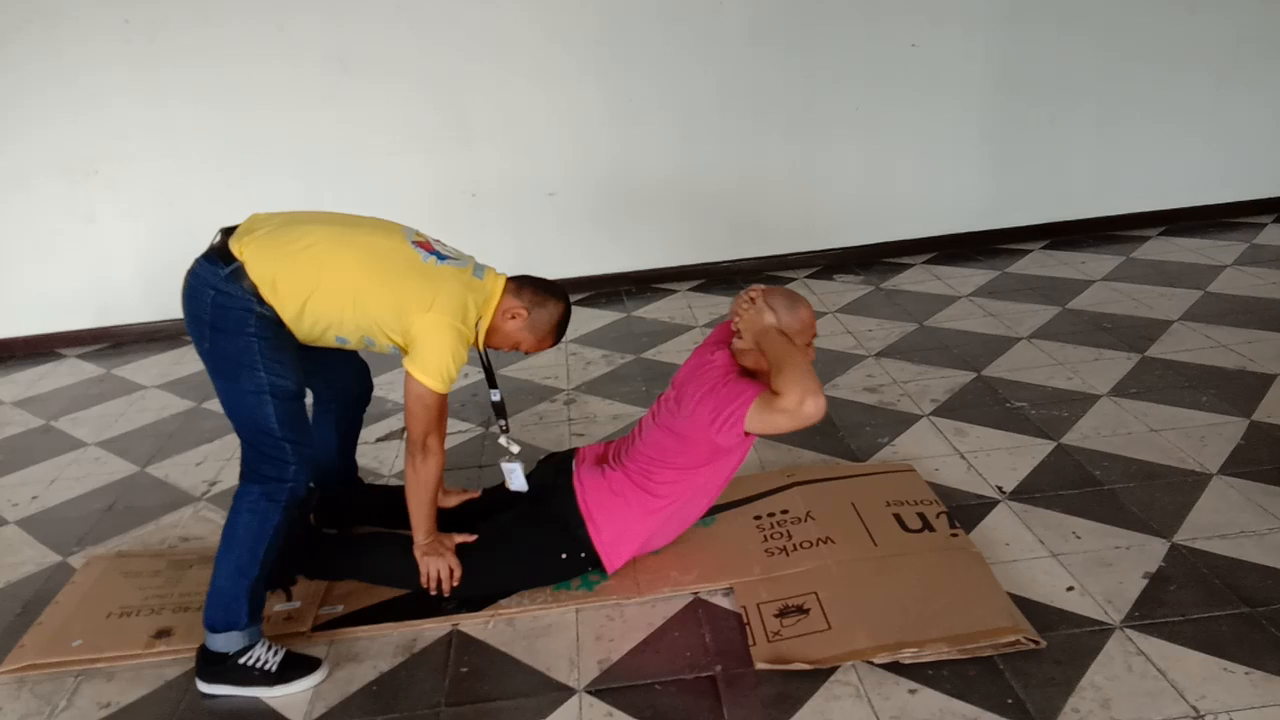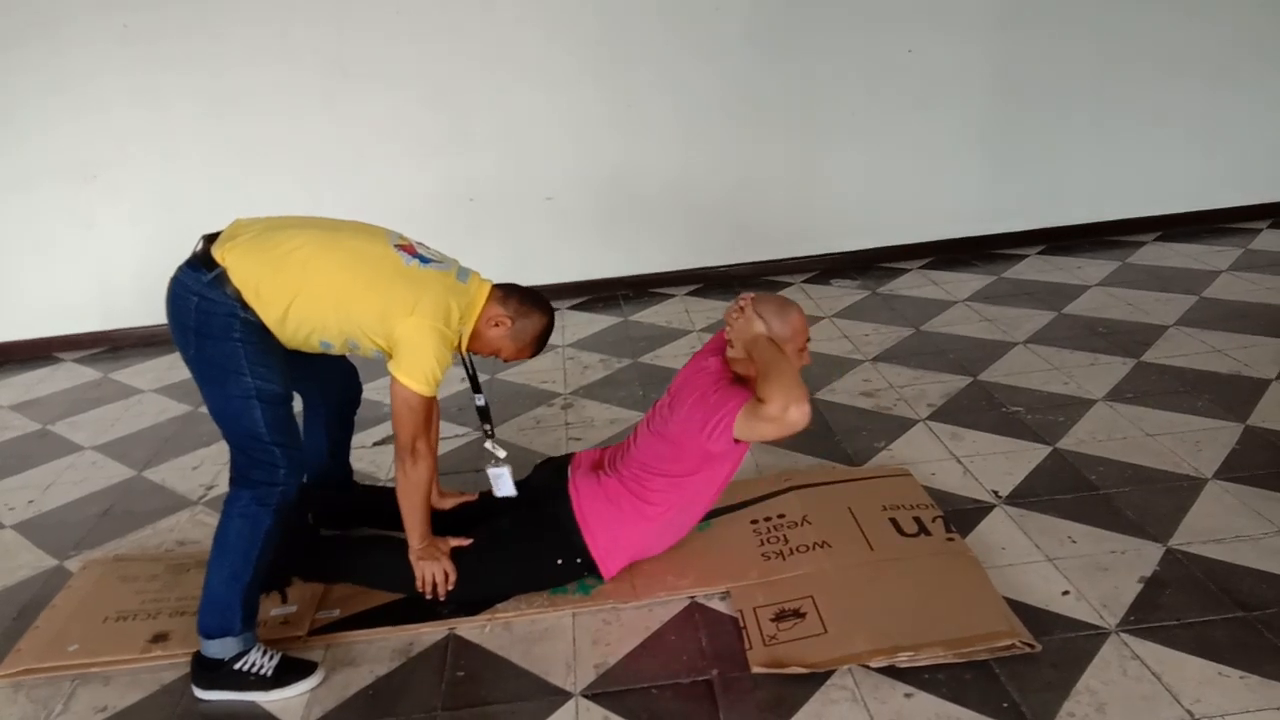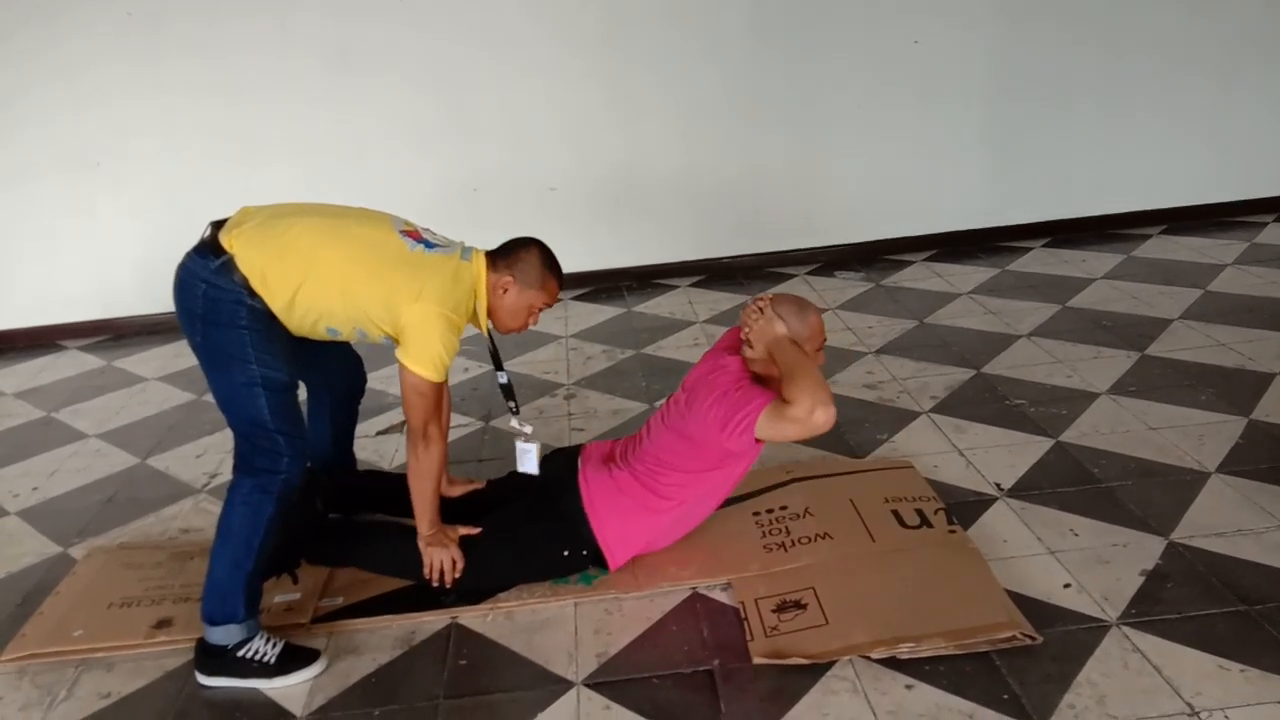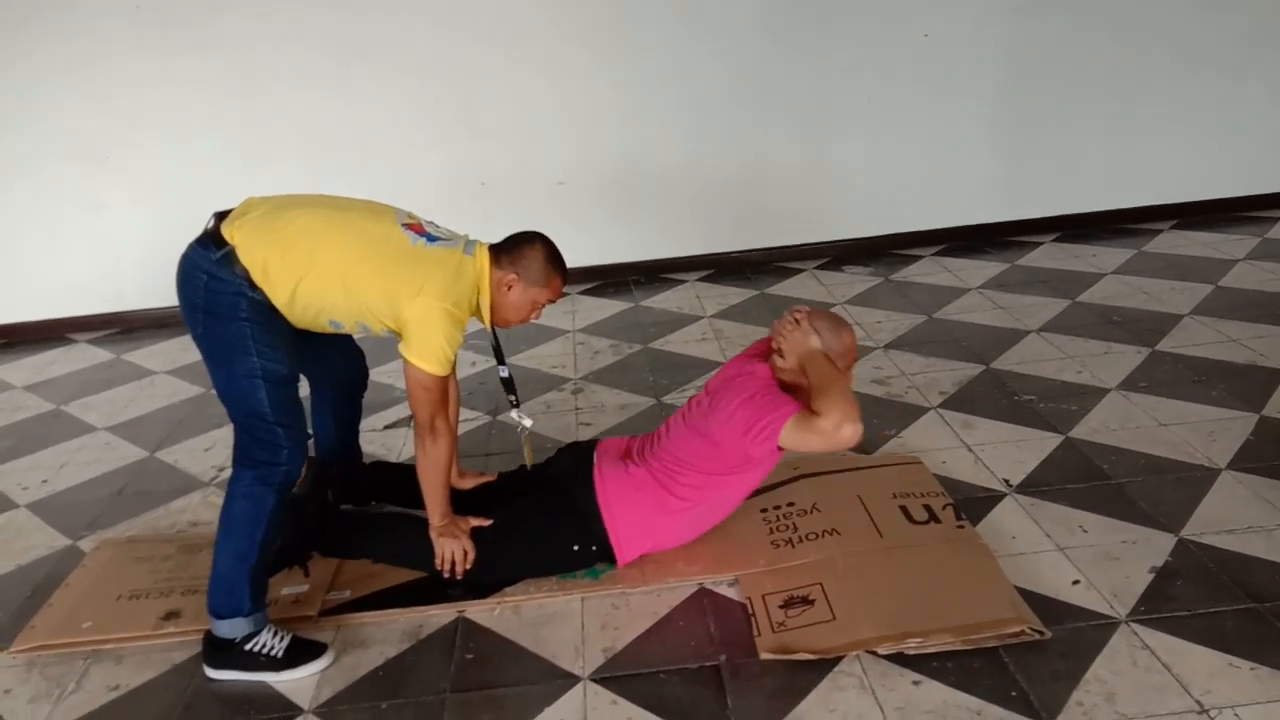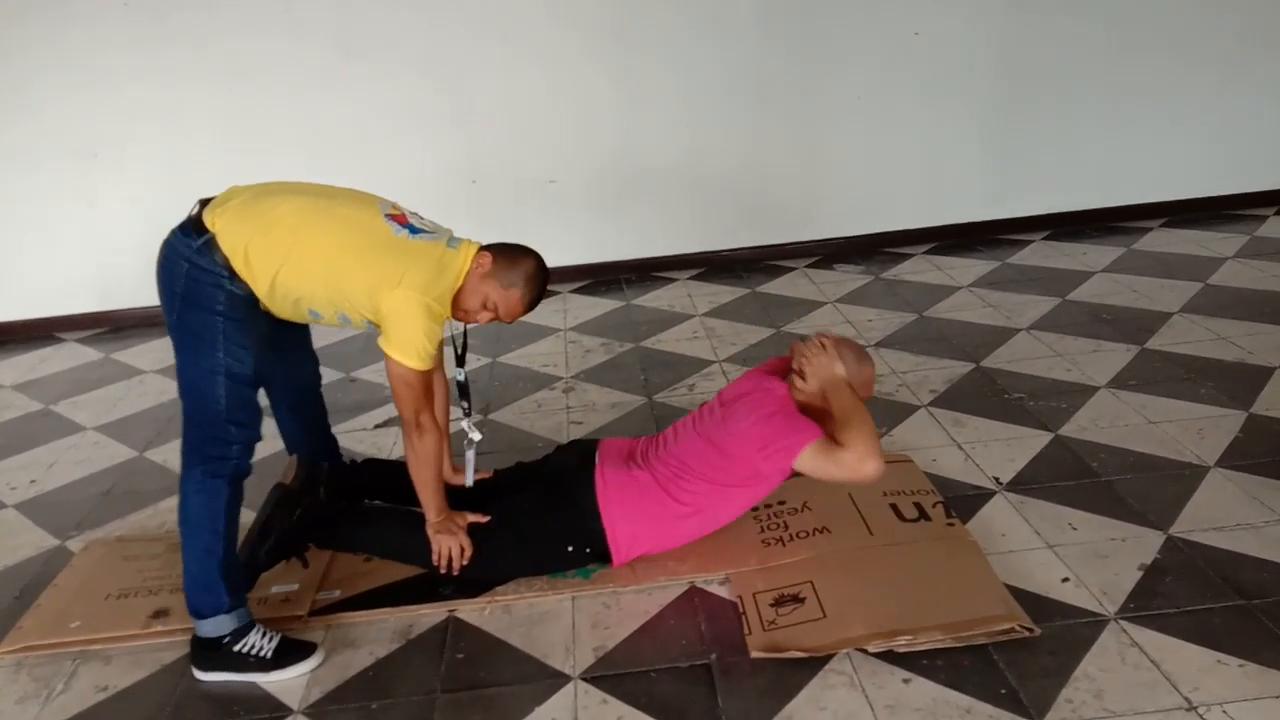
dt=1s
person 1, frame 1
left shoulder: (724, 346)
right shoulder: (727, 394)
right elbow: (807, 404)
right wrist: (770, 330)
left hip: (572, 479)
right hip: (577, 533)
left knee: (445, 519)
left ankle: (322, 503)
right ankle: (296, 552)
person 1, frame 2
left shoulder: (718, 354)
right shoulder: (720, 402)
right elbow: (791, 412)
right wrist: (757, 338)
left hip: (570, 483)
right hip: (573, 538)
left knee: (445, 521)
left ankle: (314, 504)
right ankle: (290, 553)
person 1, frame 3
left shoulder: (732, 352)
right shoulder: (738, 400)
left elbow: (756, 333)
right elbow: (818, 413)
right wrist: (780, 341)
left hip: (577, 473)
right hip: (580, 530)
left knee: (452, 509)
left ankle: (322, 497)
right ankle: (303, 537)
person 1, frame 4
left shoulder: (758, 362)
right shoulder: (762, 405)
left elbow: (786, 340)
right elbow: (843, 429)
right wrist: (813, 354)
left hip: (591, 468)
right hip: (592, 523)
left knee: (466, 501)
left ankle: (340, 486)
right ankle: (312, 527)
person 1, frame 5
left shoulder: (772, 379)
right shoulder: (776, 422)
left elbow: (801, 359)
right elbow: (863, 462)
right wrist: (837, 385)
left hip: (589, 467)
right hip: (589, 525)
left knee: (464, 501)
left ankle: (333, 480)
right ankle: (308, 520)
person 2, frame 1
left shoulder: (469, 283)
right shoulder: (447, 321)
left elbow: (432, 406)
right elbow: (424, 444)
left wrist: (436, 491)
right wrist: (426, 541)
left hip: (256, 266)
right hip: (232, 298)
left knee: (346, 384)
right knee: (282, 468)
right ankle: (229, 647)
person 2, frame 2
left shoulder: (453, 289)
right shoulder: (430, 324)
left elbow: (424, 404)
right elbow: (412, 447)
left wrist: (432, 493)
right wrist: (421, 545)
left hip: (241, 274)
right hip: (218, 303)
left knee: (335, 390)
right knee: (273, 471)
right ankle: (224, 653)
person 2, frame 3
left shoulder: (456, 270)
right shoulder: (438, 306)
left elbow: (435, 389)
right elbow: (424, 433)
left wrist: (441, 482)
right wrist: (429, 532)
left hip: (249, 262)
right hip: (225, 291)
left knee: (340, 379)
right knee: (277, 459)
right ankle: (227, 639)
person 2, frame 4
left shoulder: (462, 263)
right shoulder: (441, 302)
left elbow: (443, 382)
right elbow: (431, 425)
left wrist: (453, 474)
right wrist: (441, 522)
left hip: (254, 251)
right hip: (226, 283)
left knee: (342, 374)
right knee: (276, 453)
right ankle: (235, 633)
person 2, frame 5
left shoulder: (443, 259)
right shoulder: (417, 295)
left elbow: (432, 374)
right elbow: (418, 420)
left wrist: (446, 469)
right wrist: (437, 518)
left hip: (243, 242)
right hip: (208, 269)
left knee: (298, 384)
right knee: (224, 446)
right ankle: (219, 633)
